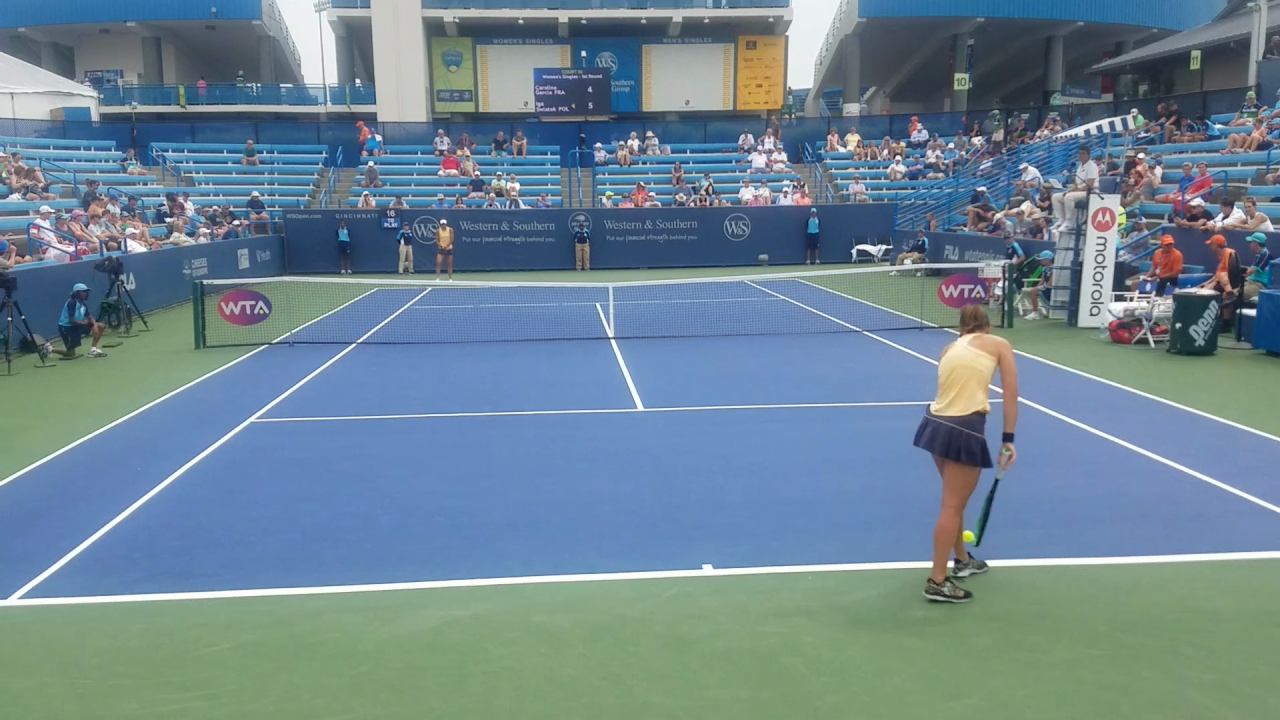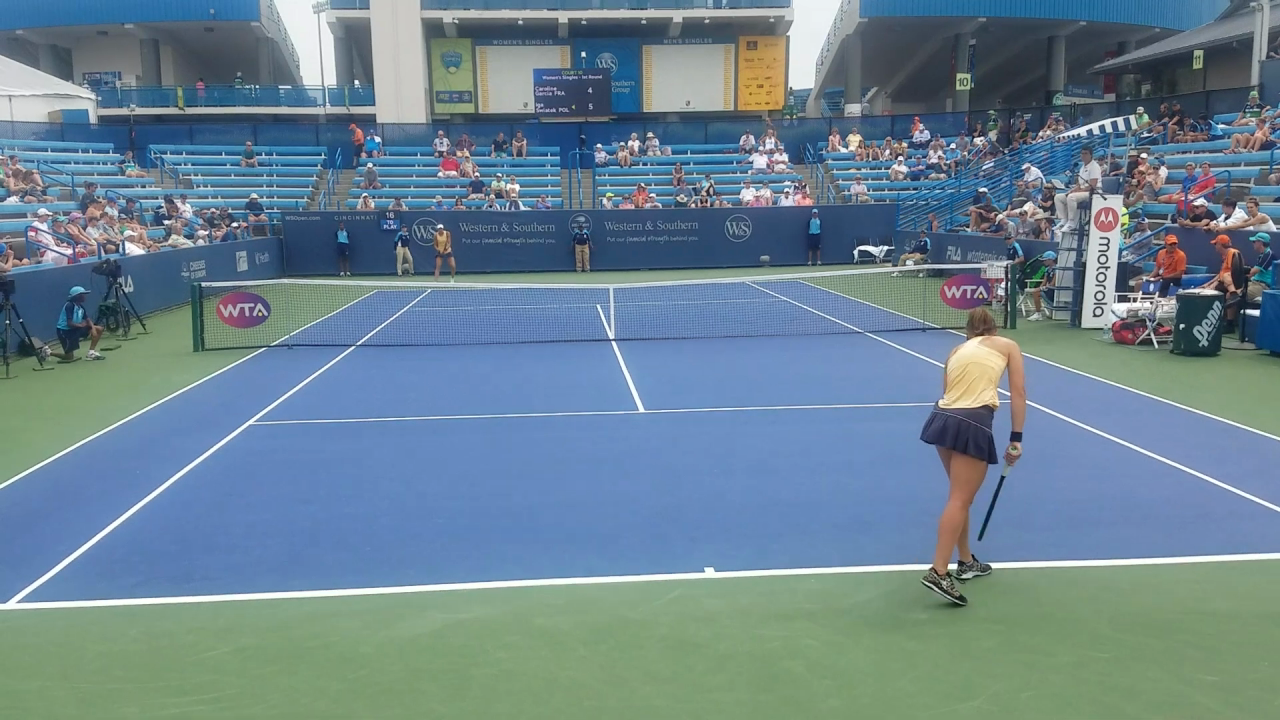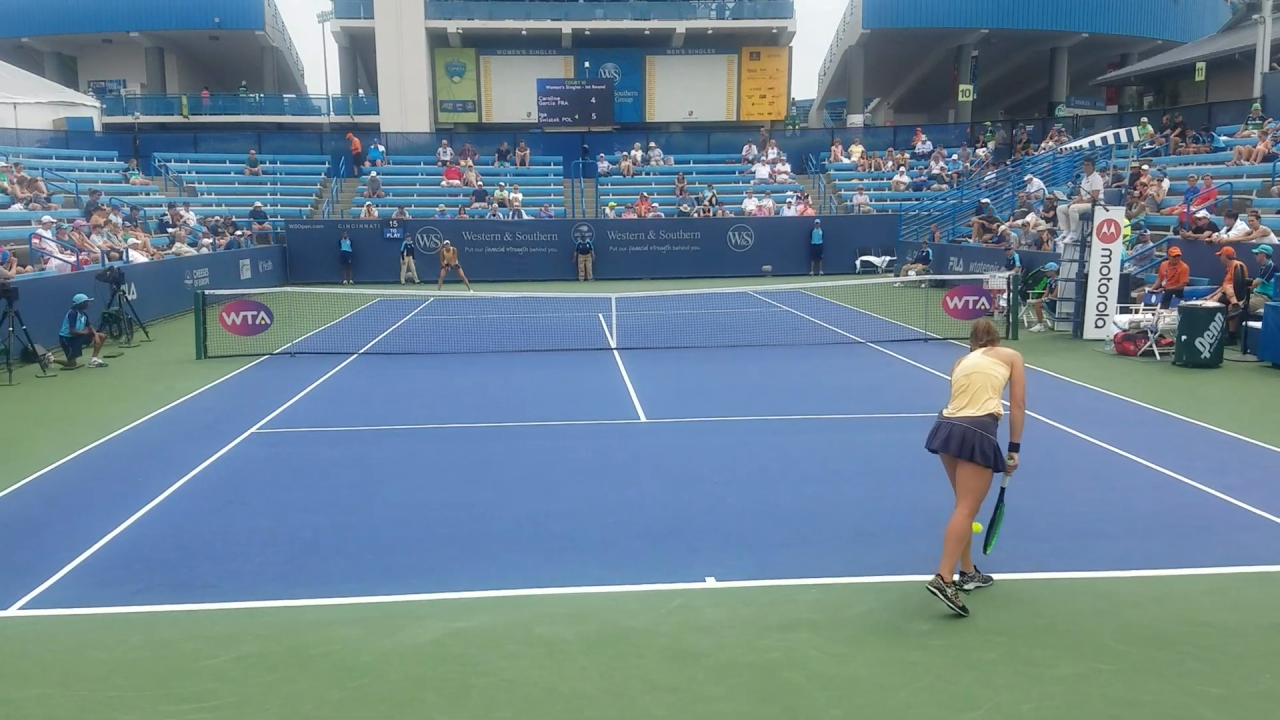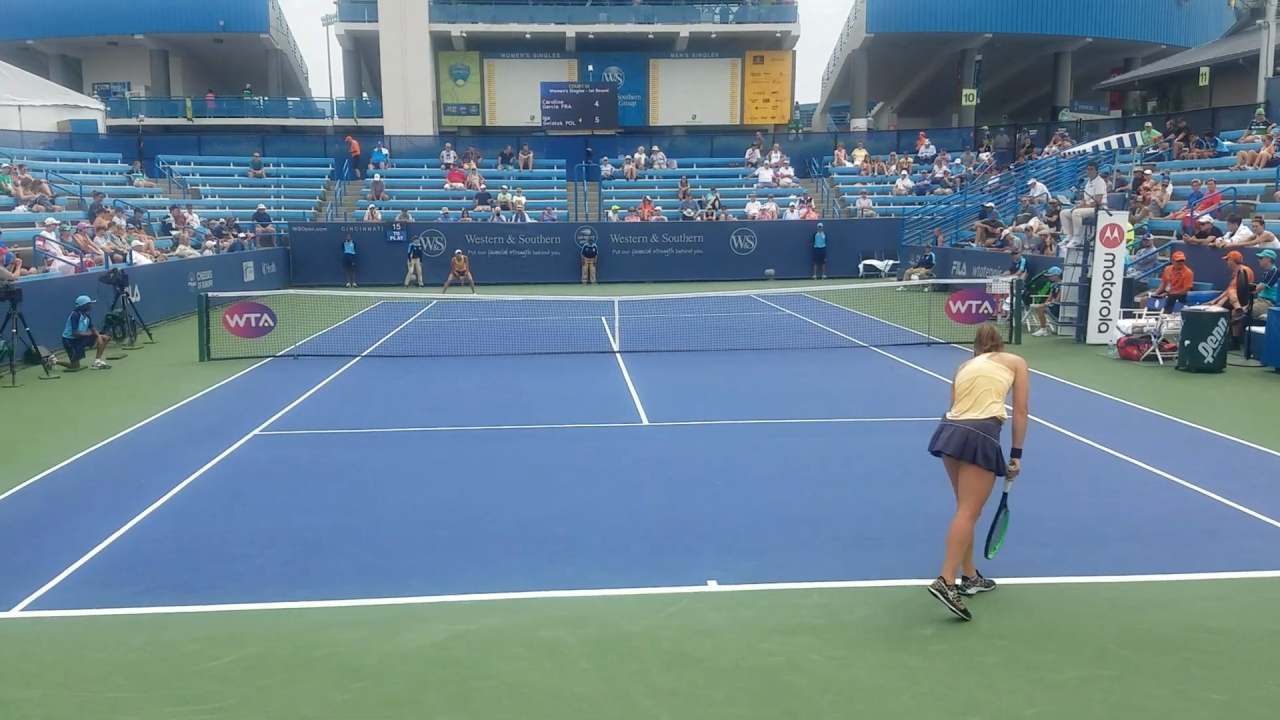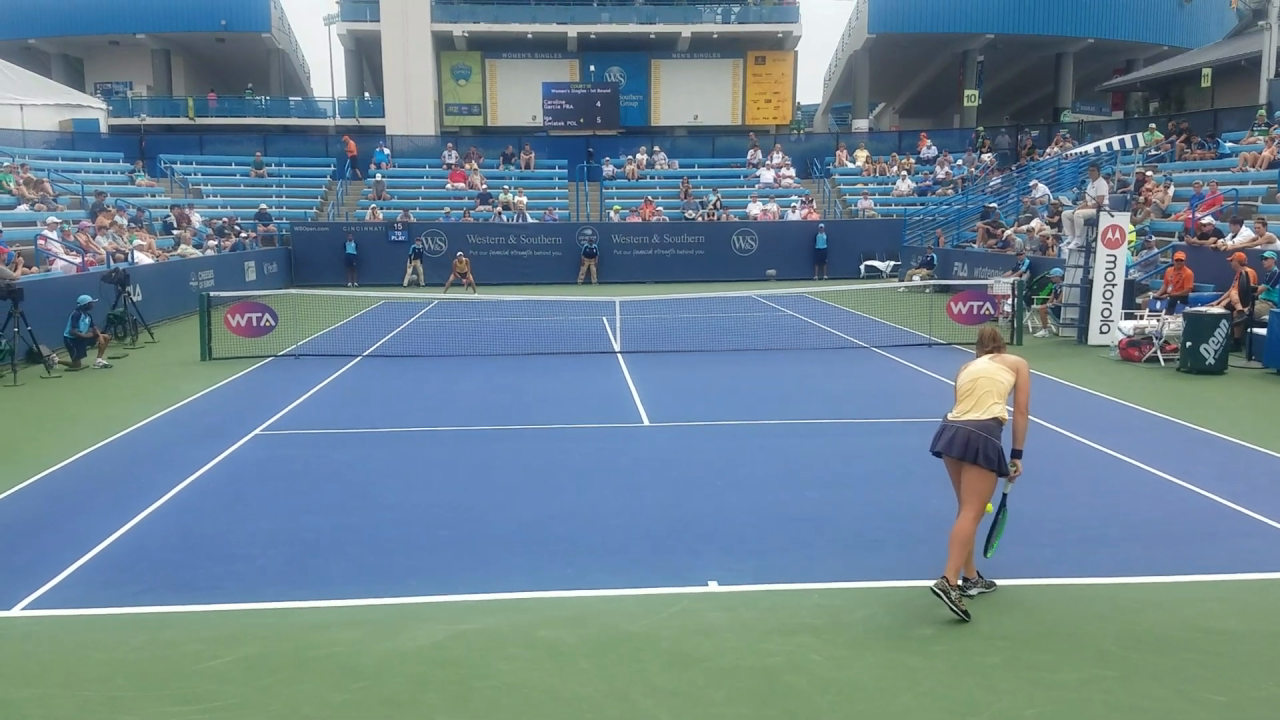
dt=0.3s
person 1, frame 1
left shoulder: (948, 349)
right shoulder: (998, 344)
right elbow: (1010, 394)
right wrist: (1008, 439)
left hip: (935, 423)
right hip: (963, 428)
left knee: (956, 499)
right knee: (952, 506)
left ankle: (963, 560)
right ankle: (938, 581)
person 1, frame 2
left shoulder: (956, 351)
right shoulder: (1007, 345)
right elbow: (1018, 394)
right wrist: (1016, 438)
left hip: (941, 419)
right hip: (972, 423)
left knee: (961, 496)
right knee: (959, 500)
left ankle: (966, 562)
right ankle: (938, 572)
person 1, frame 3
left shoulder: (961, 361)
right shoulder: (1011, 355)
right elbow: (1018, 405)
right wrist: (1014, 449)
left hip: (946, 427)
right hip: (977, 431)
left knee: (965, 505)
right knee: (966, 509)
left ankle: (967, 572)
right ankle: (943, 579)
person 1, frame 4
left shoulder: (964, 366)
right shoulder: (1015, 361)
right elbow: (1020, 411)
right wrist: (1016, 454)
left hip: (949, 430)
right hip: (980, 434)
left knee: (966, 508)
right knee: (967, 512)
left ankle: (969, 577)
right ankle: (946, 581)
person 1, frame 5
left shoulder: (966, 368)
right shoulder: (1017, 362)
right elbow: (1021, 411)
right wrist: (1016, 456)
left hip: (950, 430)
right hip: (982, 435)
left knee: (967, 509)
right knee: (971, 513)
left ankle: (970, 578)
right ankle: (948, 581)
